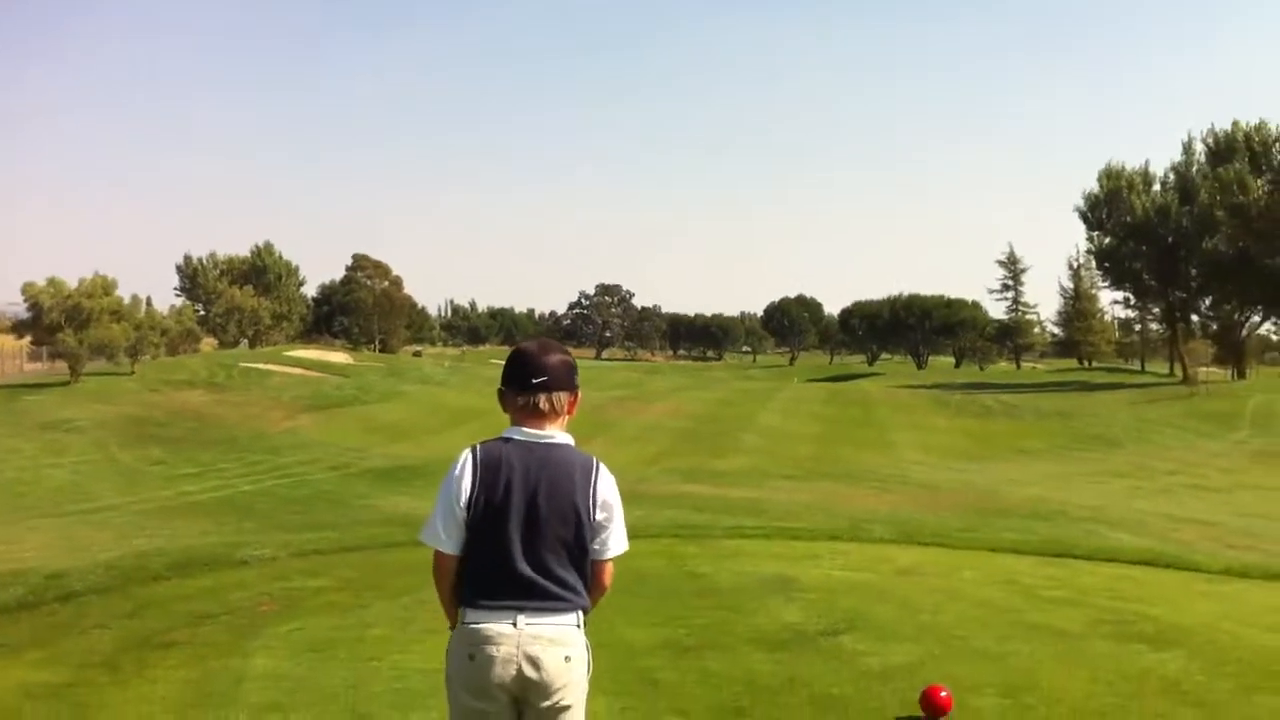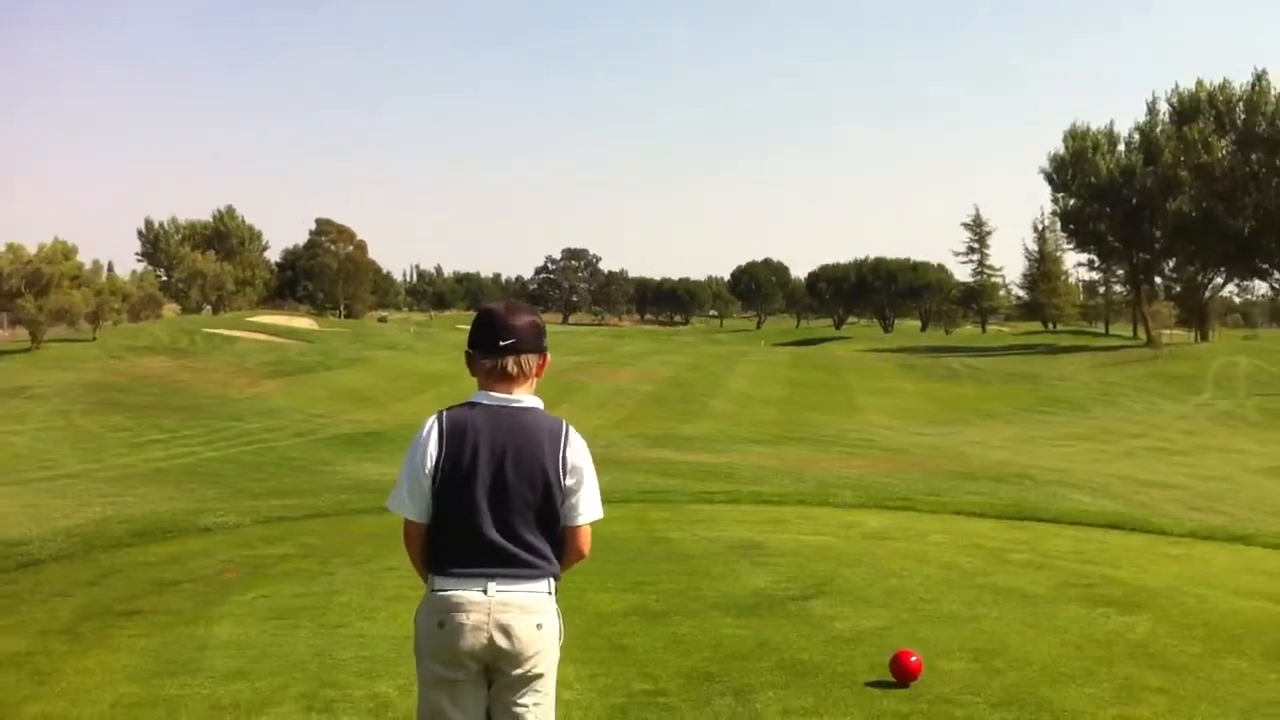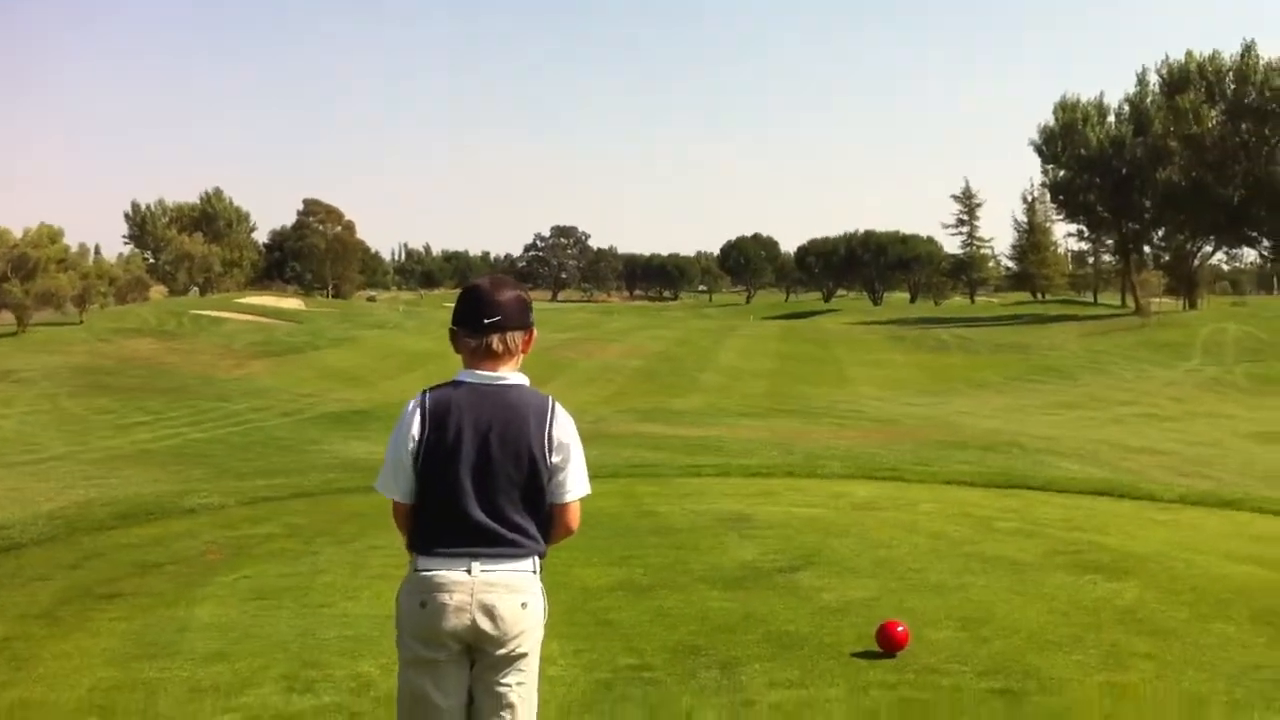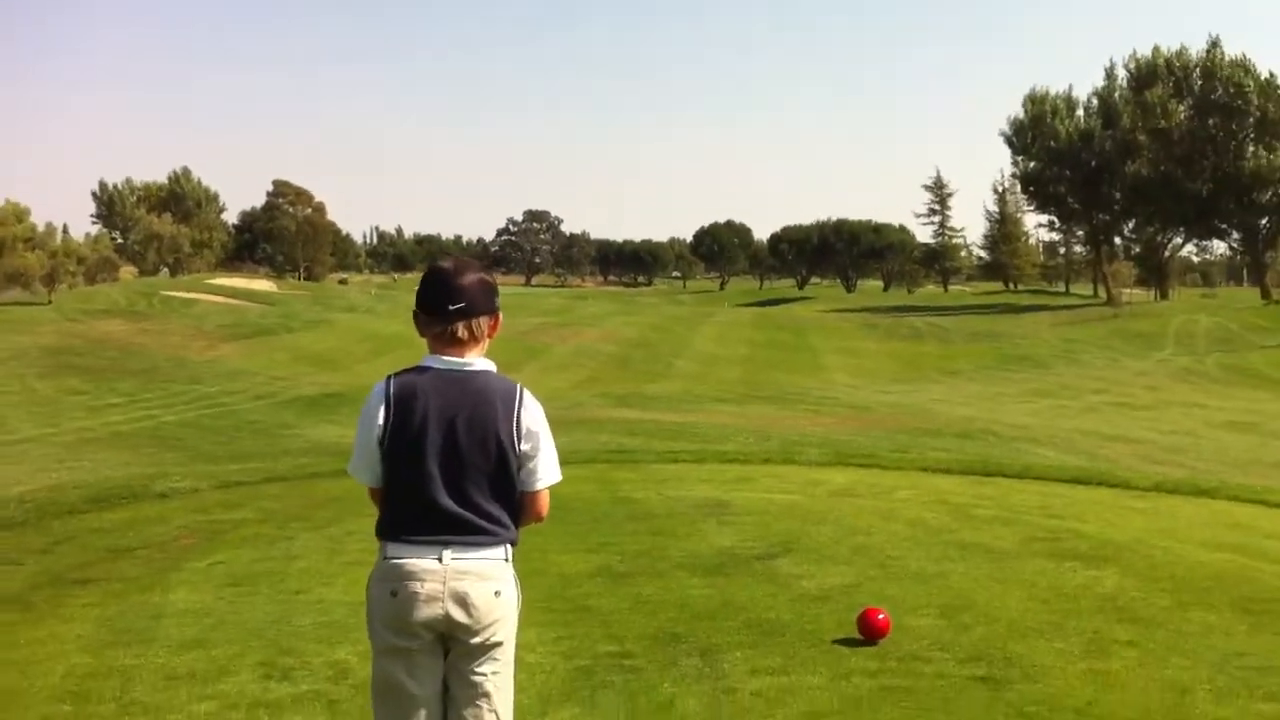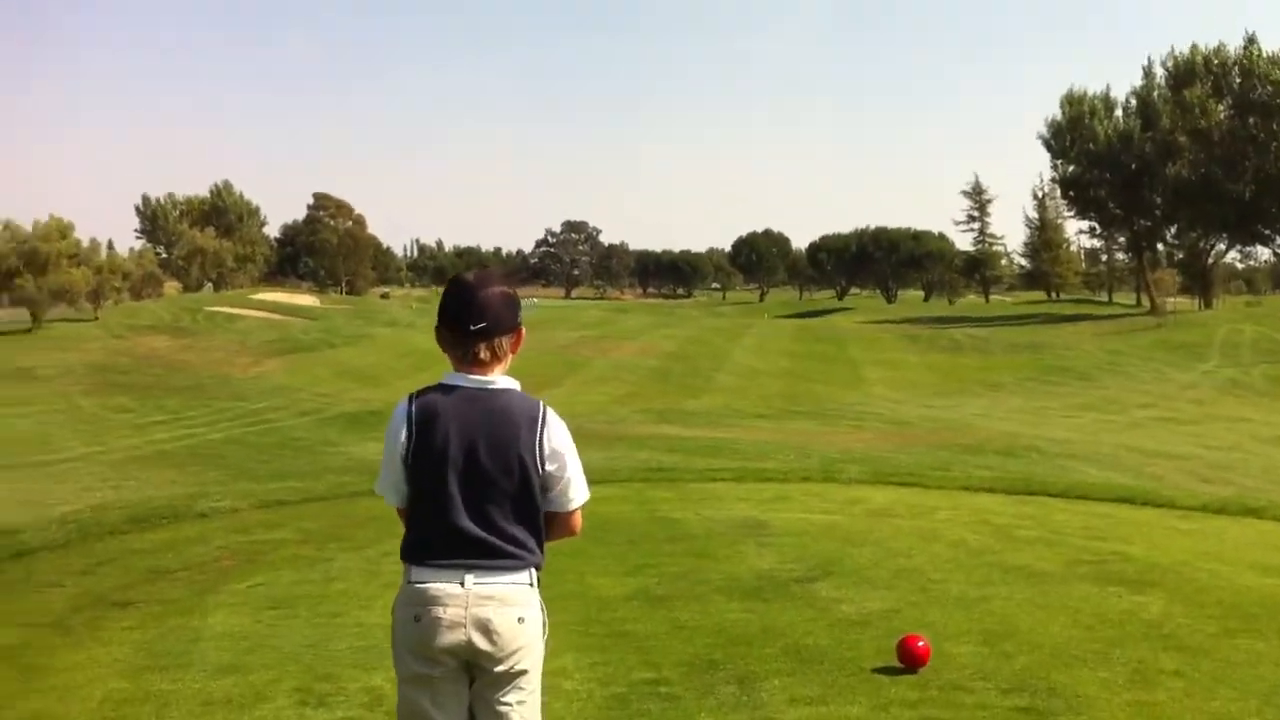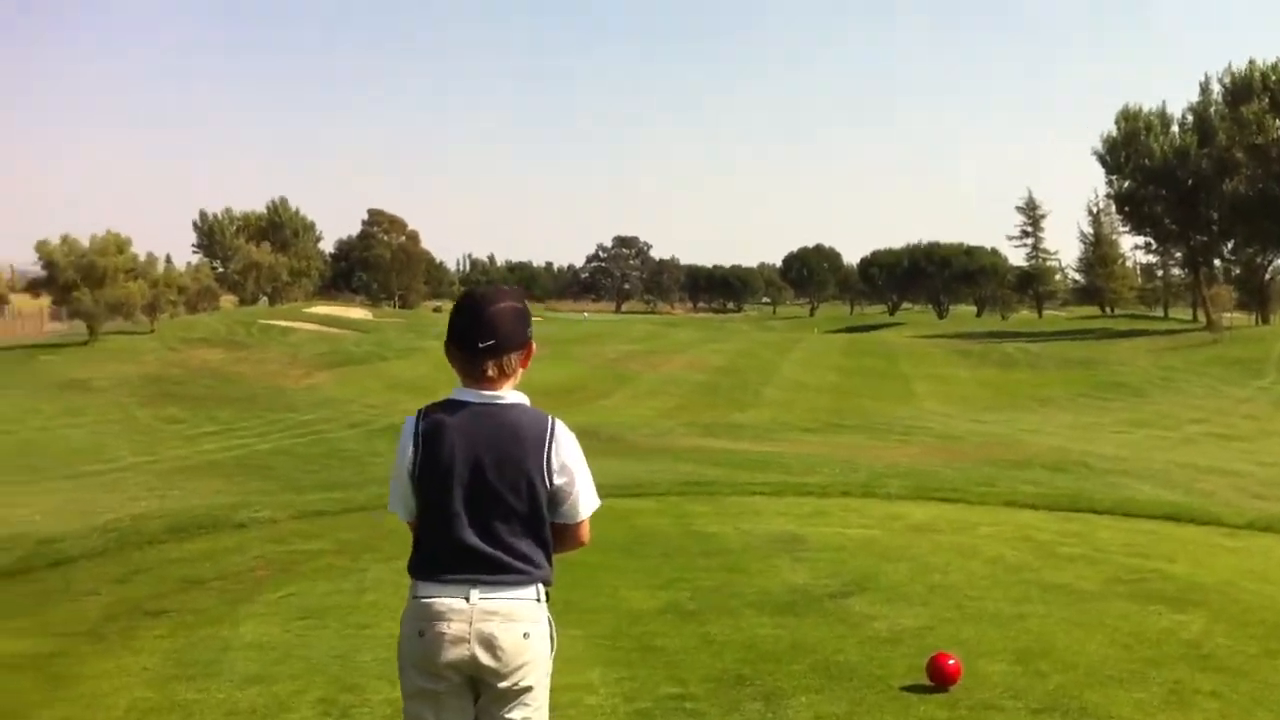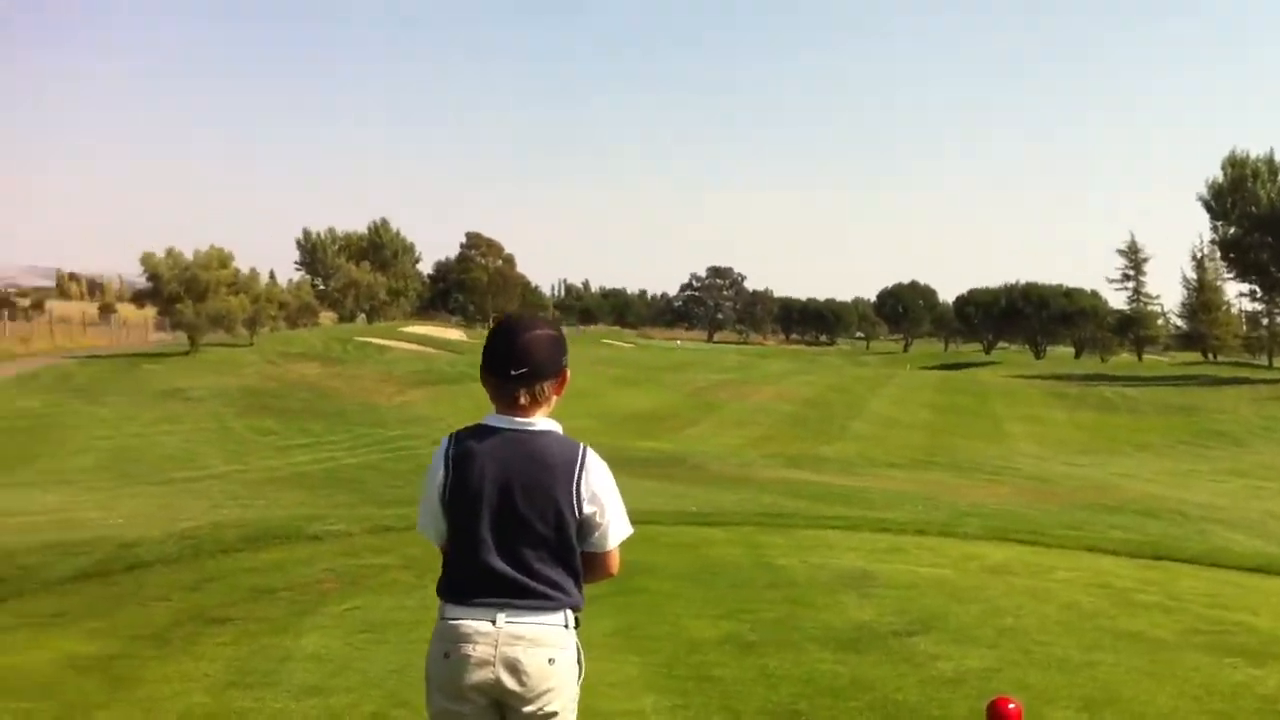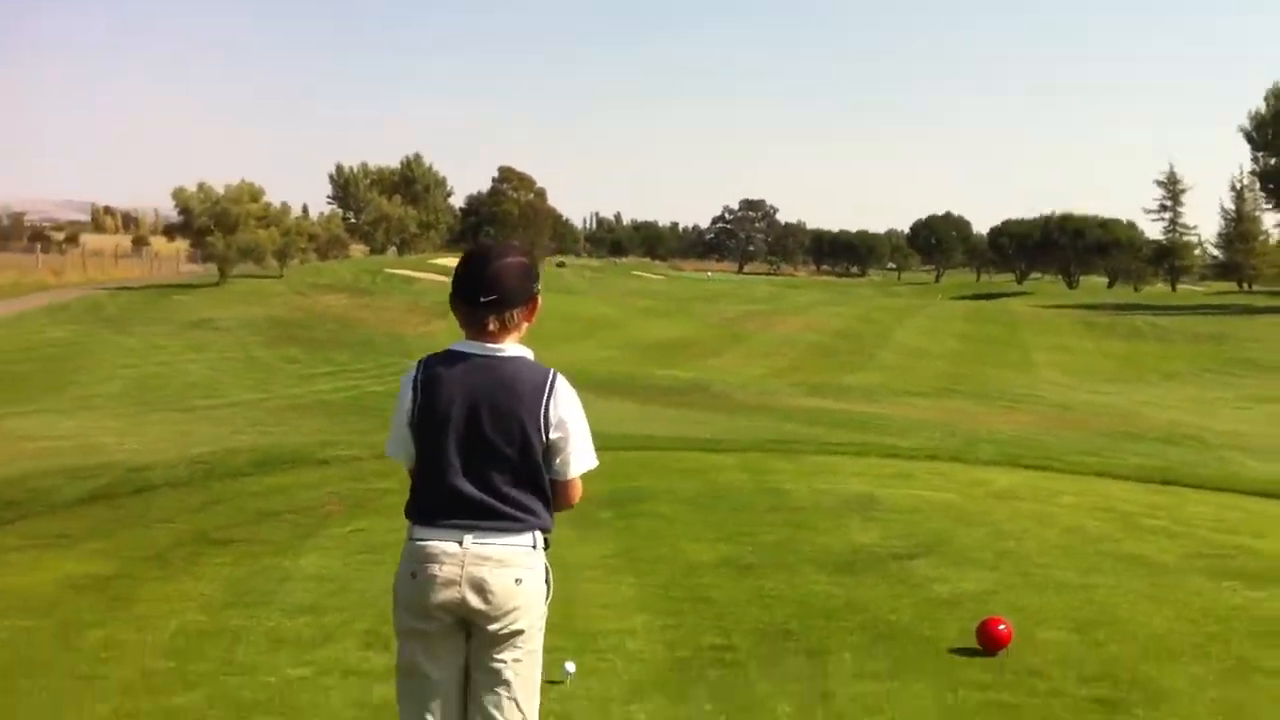
dt=0.2s
person 1, frame 1
left shoulder: (473, 463)
right shoulder: (593, 474)
left elbow: (446, 564)
right elbow: (602, 577)
left hip: (483, 640)
right hip: (559, 642)
person 1, frame 2
left shoulder: (439, 429)
right shoulder: (564, 438)
left elbow: (415, 533)
right elbow: (578, 544)
left hip: (452, 609)
right hip: (529, 611)
person 1, frame 3
left shoulder: (423, 409)
right shoulder: (550, 416)
left elbow: (403, 511)
right elbow: (567, 520)
left hip: (435, 588)
right hip: (513, 590)
person 1, frame 4
left shoulder: (389, 394)
right shoulder: (518, 402)
left elbow: (377, 492)
right elbow: (536, 507)
left hip: (405, 575)
right hip: (486, 577)
person 1, frame 5
left shoulder: (412, 413)
right shoulder: (541, 422)
left elbow: (405, 511)
right elbow: (569, 523)
left hip: (429, 600)
right hip: (509, 600)
person 1, frame 6
left shoulder: (420, 428)
right shoulder: (550, 434)
left elbow: (416, 524)
right elbow: (577, 533)
left hip: (435, 614)
right hip: (517, 616)
person 1, frame 7
left shoulder: (453, 452)
right shoulder: (581, 463)
left elbow: (447, 547)
right elbow: (606, 565)
left hip: (462, 637)
right hip: (545, 642)
person 1, frame 8
left shoulder: (422, 376)
right shoulder: (550, 388)
left elbow: (414, 469)
right elbow: (569, 492)
left hip: (430, 558)
right hip: (511, 565)
